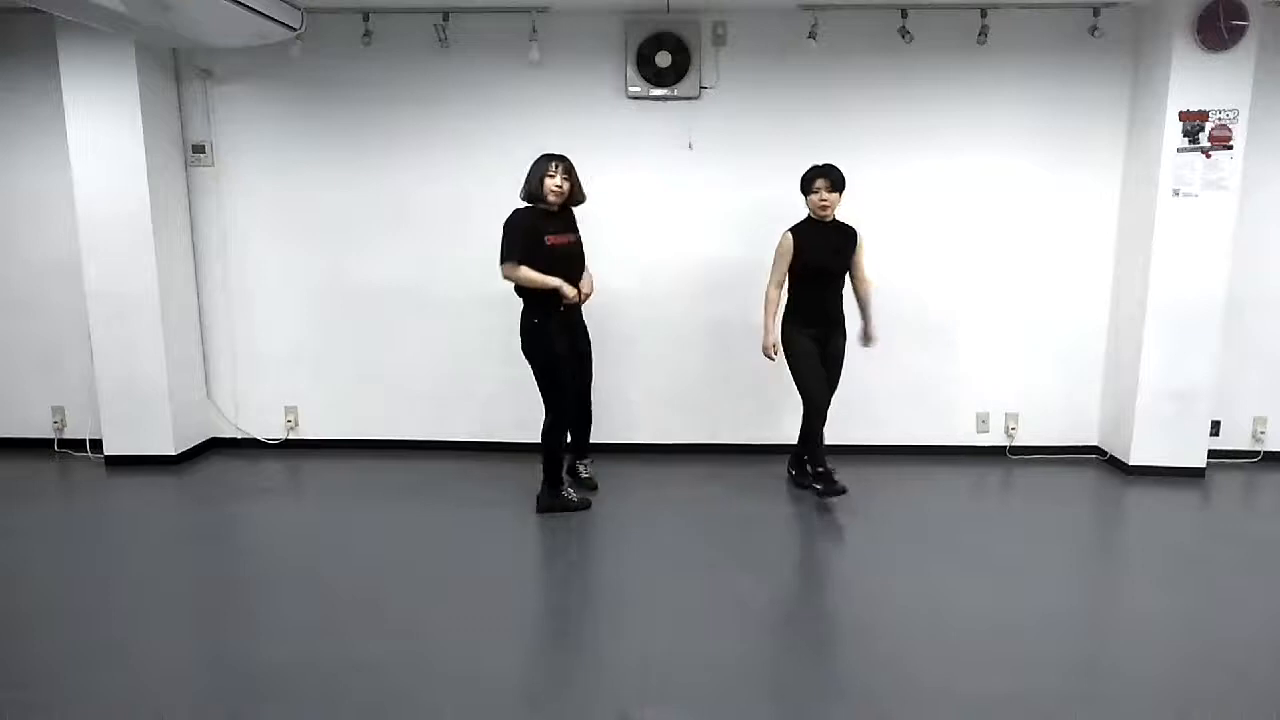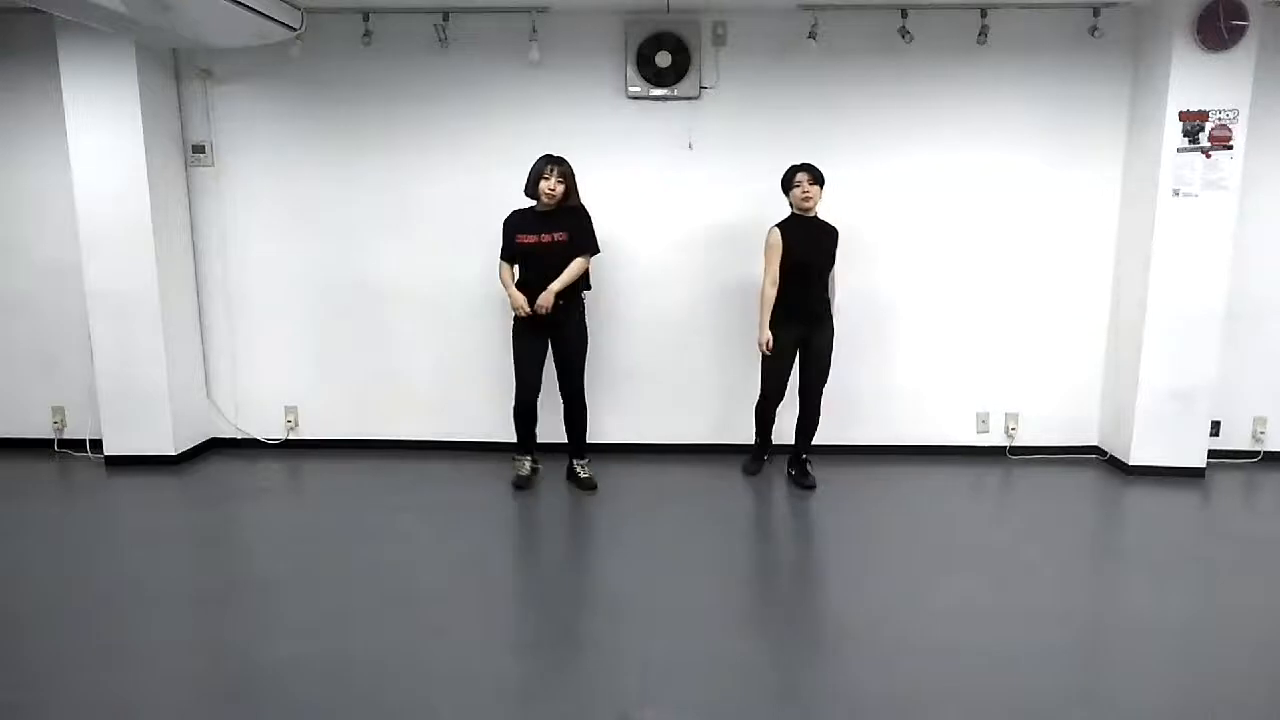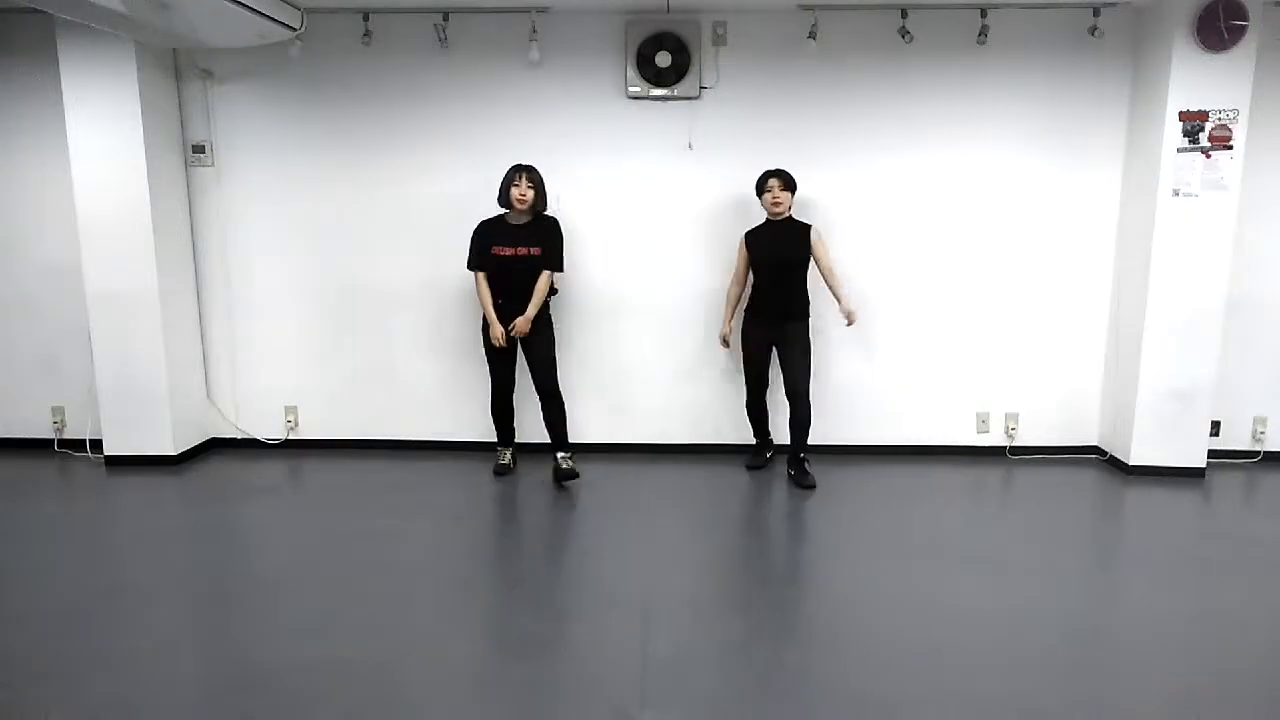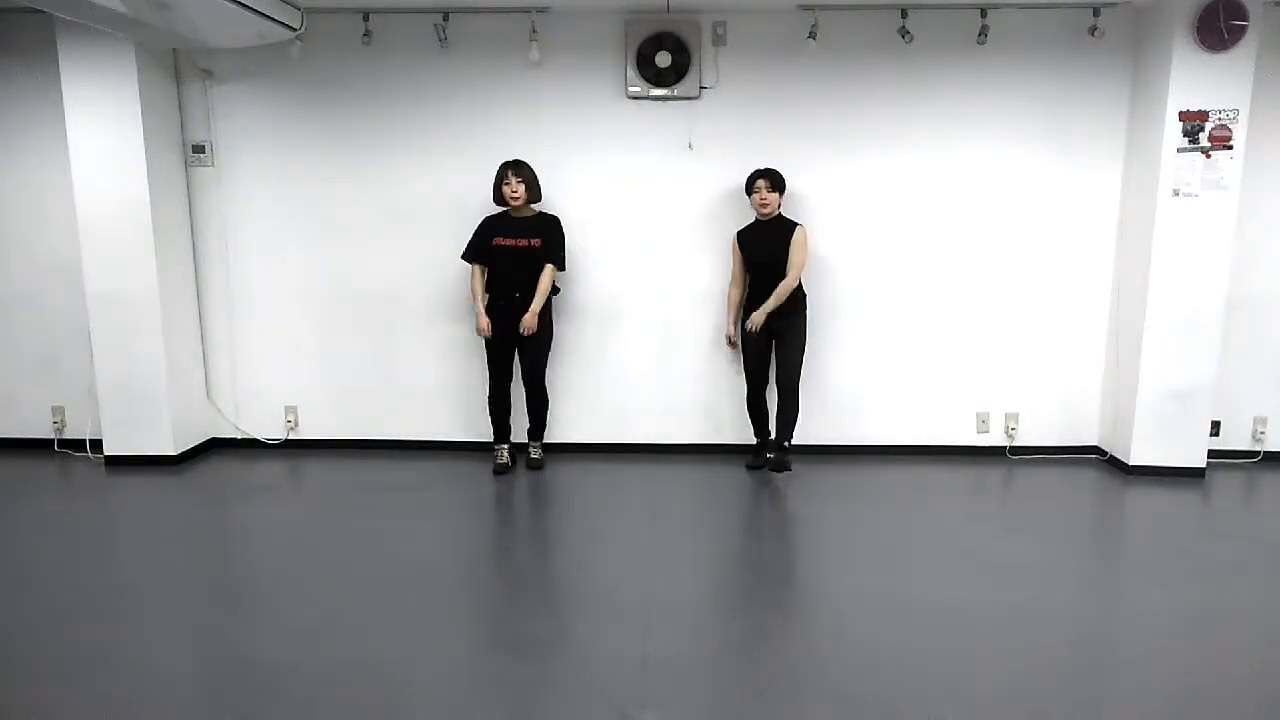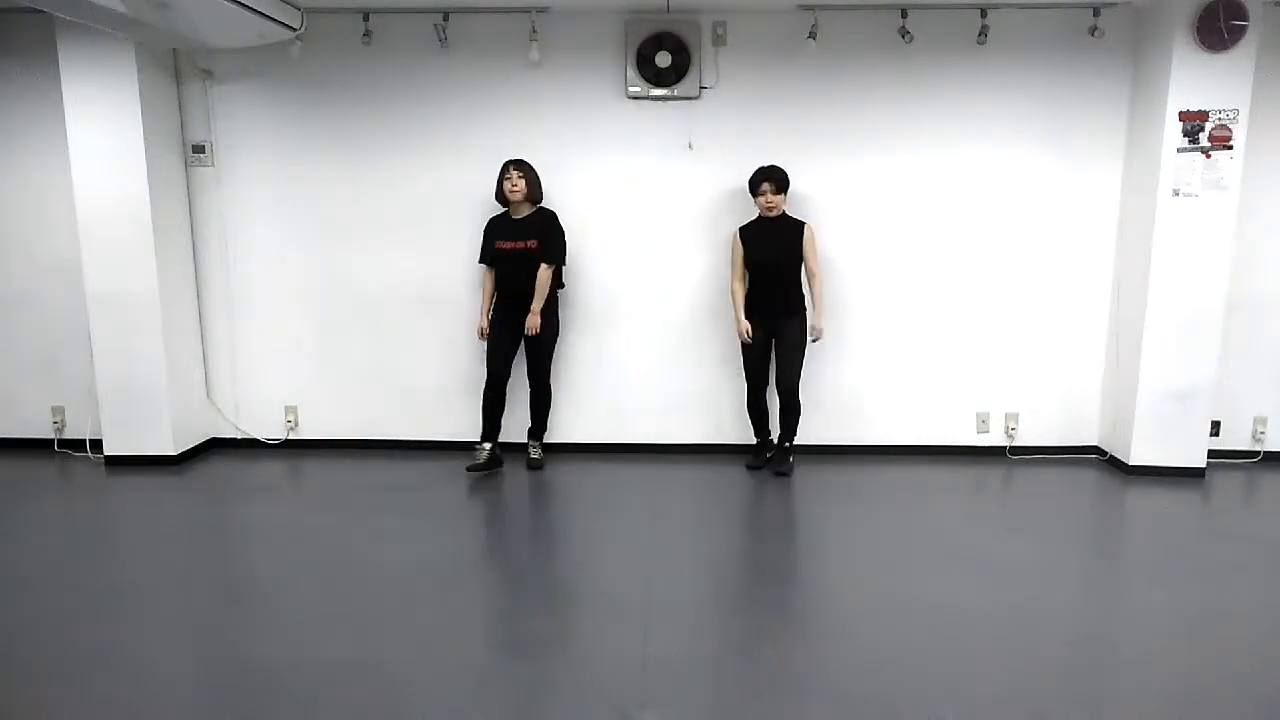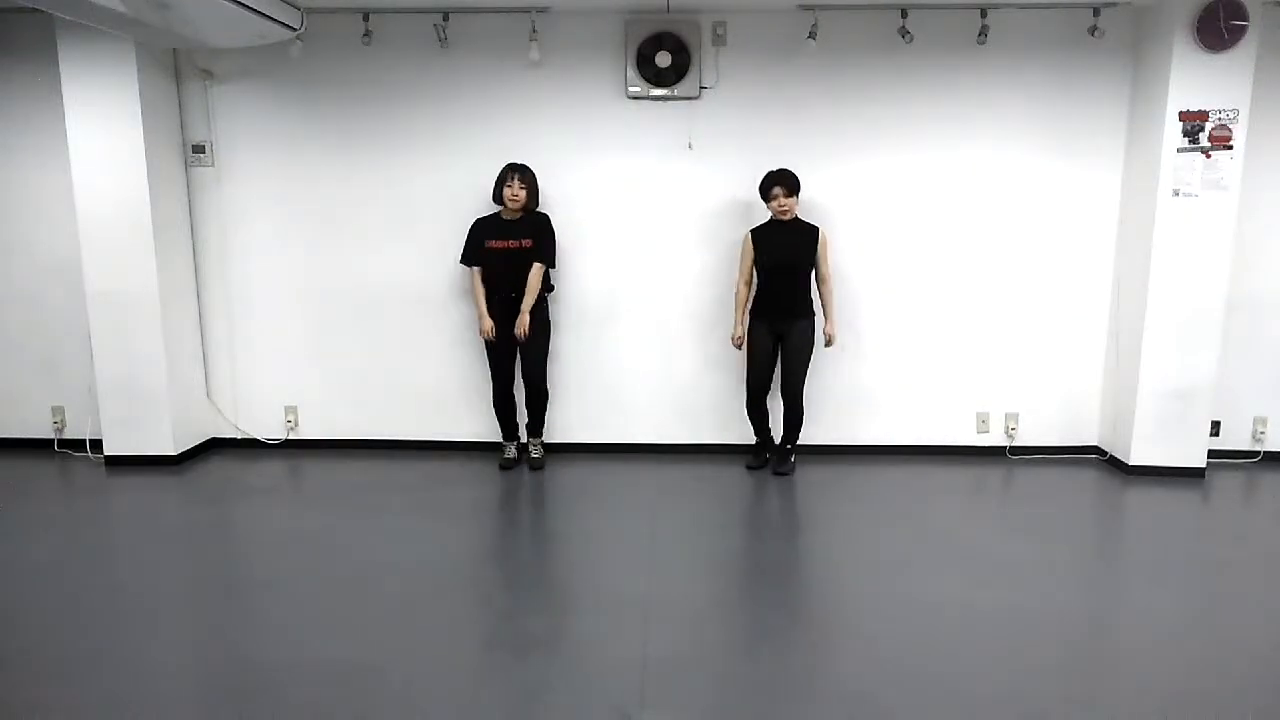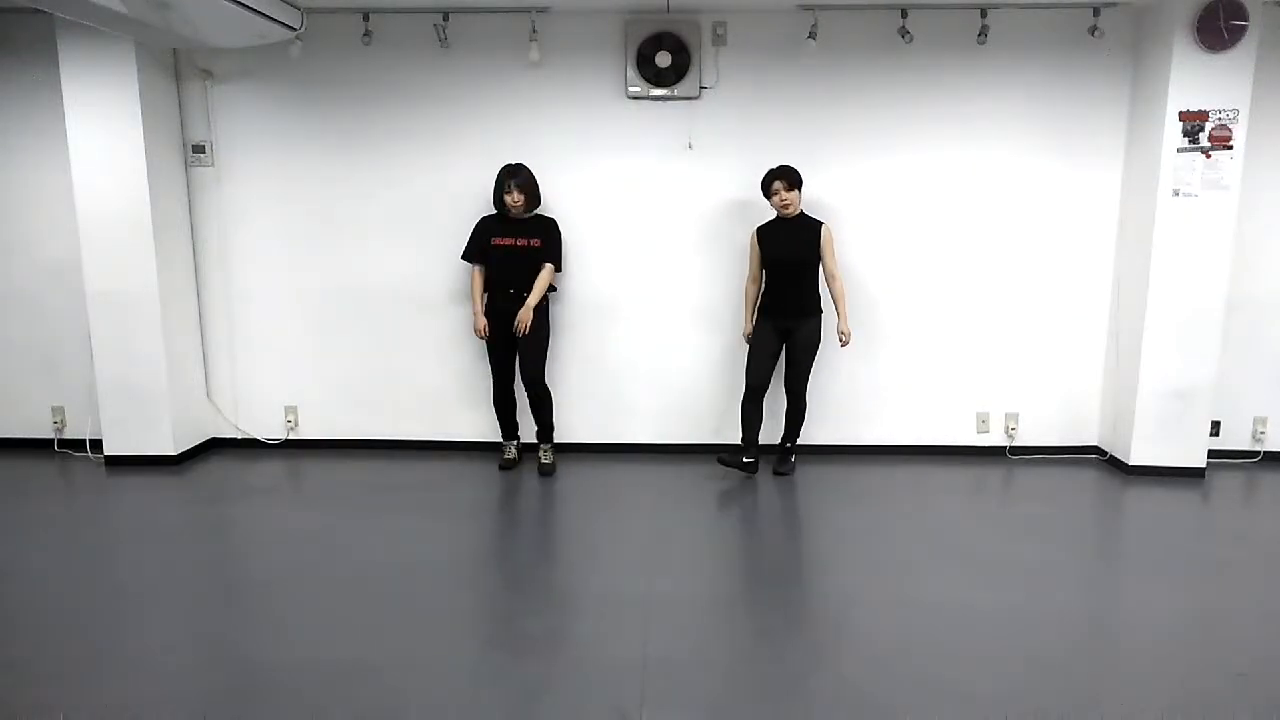
dt=0.4s
person 1, frame 1
left shoulder: (566, 216)
right shoulder: (523, 219)
right elbow: (510, 269)
left wrist: (585, 278)
right wrist: (559, 285)
left hip: (572, 319)
right hip: (540, 322)
left knee: (581, 395)
right knee: (559, 404)
left ankle: (579, 462)
right ankle: (552, 490)
person 1, frame 2
left shoulder: (576, 215)
right shoulder: (516, 220)
left elbow: (583, 259)
right elbow: (506, 264)
left wrist: (552, 290)
right wrist: (513, 294)
left hip: (568, 312)
right hip: (528, 315)
left knee: (572, 389)
right knee: (526, 388)
left ankle: (578, 461)
right ankle: (527, 458)
person 1, frame 3
left shoulder: (548, 228)
right shoulder: (487, 230)
left elbow: (546, 275)
right elbow: (481, 278)
left wrist: (528, 317)
right wrist: (492, 321)
left hip: (536, 316)
right hip: (498, 318)
left knee: (547, 384)
right knee: (501, 387)
left ankle: (562, 456)
right ankle: (506, 449)
person 1, frame 4
left shoulder: (548, 225)
right shoulder: (490, 226)
left elbow: (550, 270)
right elbow: (477, 270)
left wrist: (534, 311)
right wrist: (480, 312)
left hip: (535, 313)
right hip: (499, 311)
left knee: (534, 381)
right knee: (499, 381)
left ankle: (536, 444)
right ankle: (502, 446)
person 1, frame 5
left shoulder: (546, 220)
right shoulder: (495, 226)
left elbow: (547, 268)
right elbow: (490, 271)
left wrist: (535, 312)
right wrist: (484, 314)
left hip: (540, 310)
right hip: (505, 309)
left knee: (539, 379)
right knee: (495, 377)
left ankle: (535, 442)
right ankle: (487, 446)
person 1, frame 6
left shoulder: (540, 224)
right shoulder: (483, 227)
left elbow: (538, 269)
right elbow: (476, 273)
left wrist: (525, 312)
right wrist: (483, 315)
left hip: (533, 312)
right hip: (497, 313)
left knee: (535, 380)
right knee: (502, 383)
left ankle: (535, 439)
right ankle: (510, 443)
person 1, frame 7
left shoulder: (546, 227)
right shoulder: (487, 226)
left elbow: (548, 269)
right elbow: (478, 270)
left wrist: (528, 307)
right wrist: (478, 312)
left hip: (533, 309)
right hip: (497, 310)
left knee: (533, 378)
right knee: (502, 381)
left ankle: (546, 444)
right ankle: (510, 442)
person 2, frame 1
left shoulder: (850, 236)
right shoulder: (794, 237)
left elbow: (859, 283)
right elbow: (775, 286)
left wrist: (867, 322)
right wrist: (769, 332)
left hip: (834, 329)
right hip: (799, 329)
left knee: (822, 401)
right knee: (815, 399)
left ankle: (799, 462)
right ankle: (820, 472)
person 2, frame 2
left shoulder: (830, 233)
right shoulder: (779, 232)
right elbow: (769, 283)
left wrist: (830, 322)
right wrist: (764, 328)
left hip: (819, 325)
right hip: (783, 326)
left knee: (812, 397)
right knee: (772, 394)
left ankle: (799, 462)
right ankle: (762, 447)
person 2, frame 3
left shoulder: (807, 233)
right shoulder: (750, 238)
left elbow: (828, 271)
right elbow: (738, 282)
left wrist: (844, 303)
right wrist: (727, 321)
left hip: (795, 322)
right hip: (757, 322)
left knee: (798, 393)
right knee: (755, 391)
left ankle: (798, 462)
right ankle: (763, 445)
person 2, frame 4
left shoulder: (795, 231)
right shoulder: (742, 237)
left elbow: (791, 278)
right elbow: (737, 283)
left wrist: (763, 313)
right wrist: (731, 323)
left hip: (790, 317)
right hip: (753, 318)
left knee: (787, 383)
right knee: (755, 386)
left ankle: (782, 447)
right ankle: (763, 443)
person 2, frame 5
left shoulder: (801, 230)
right shoulder: (743, 234)
left elbow: (813, 274)
right elbow: (738, 280)
left wrist: (818, 315)
right wrist: (741, 317)
left hip: (791, 318)
right hip: (756, 320)
left knee: (788, 386)
right knee: (756, 386)
left ankle: (785, 448)
right ankle: (763, 444)
person 2, frame 6
left shoulder: (814, 234)
right shoulder: (755, 237)
left elbow: (824, 281)
right elbow: (744, 283)
left wrist: (829, 322)
right wrist: (738, 324)
left hip: (799, 322)
right hip: (762, 322)
left knee: (792, 390)
right knee: (756, 389)
left ankle: (787, 449)
right ankle: (765, 444)
person 2, frame 7
left shoulder: (818, 230)
right shoulder: (761, 234)
left elbow: (833, 275)
right elbow: (754, 279)
left wrist: (842, 318)
right wrist: (748, 319)
left hip: (806, 320)
right hip: (769, 319)
left knee: (795, 389)
right knee: (755, 383)
left ankle: (787, 450)
right ankle: (748, 453)
